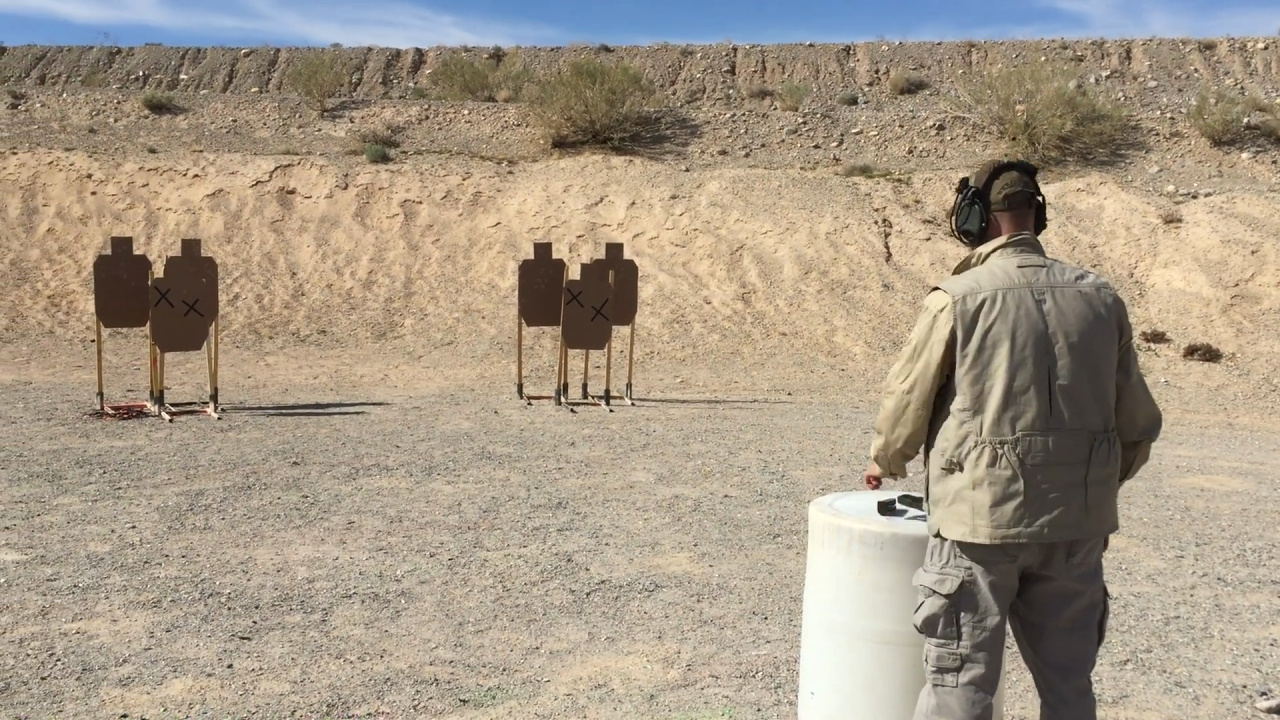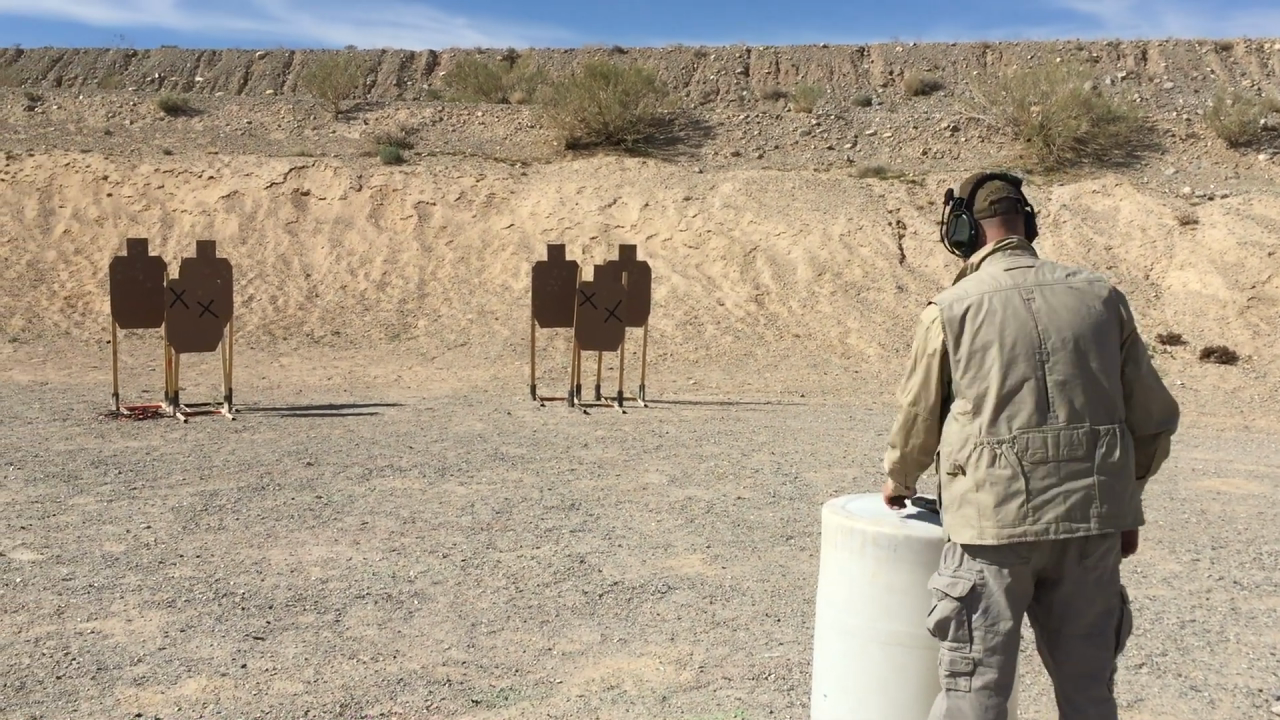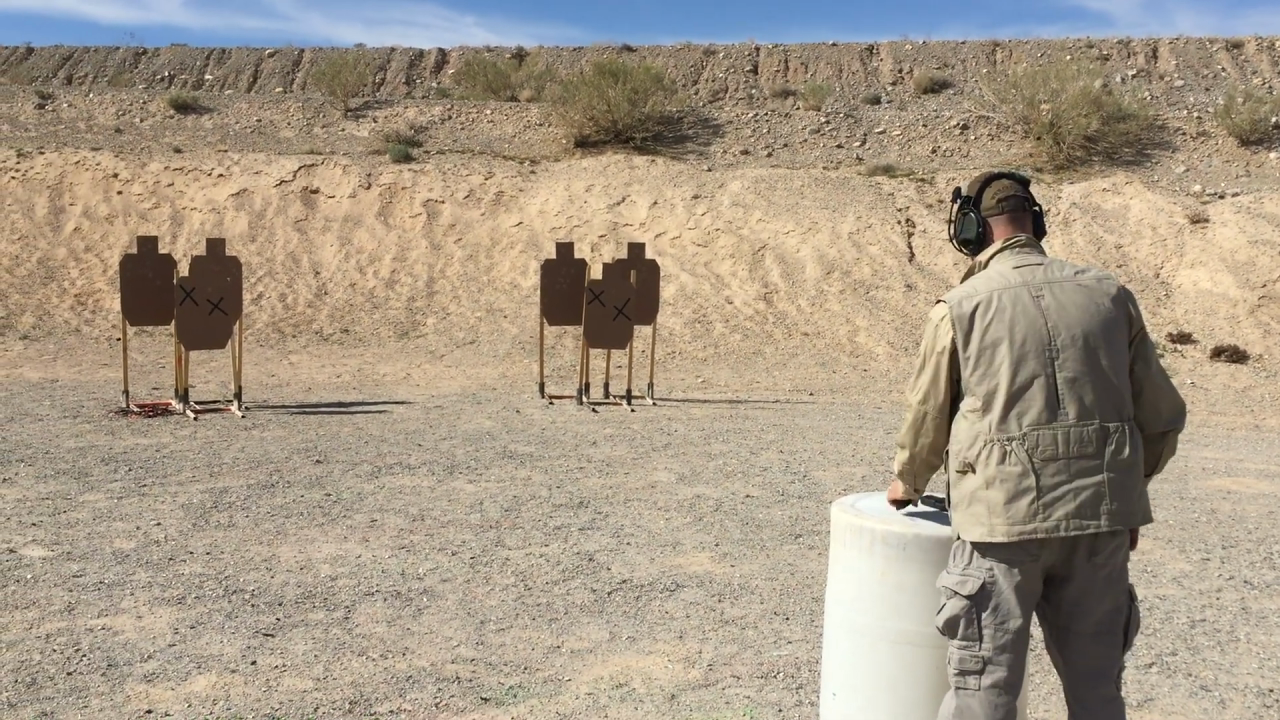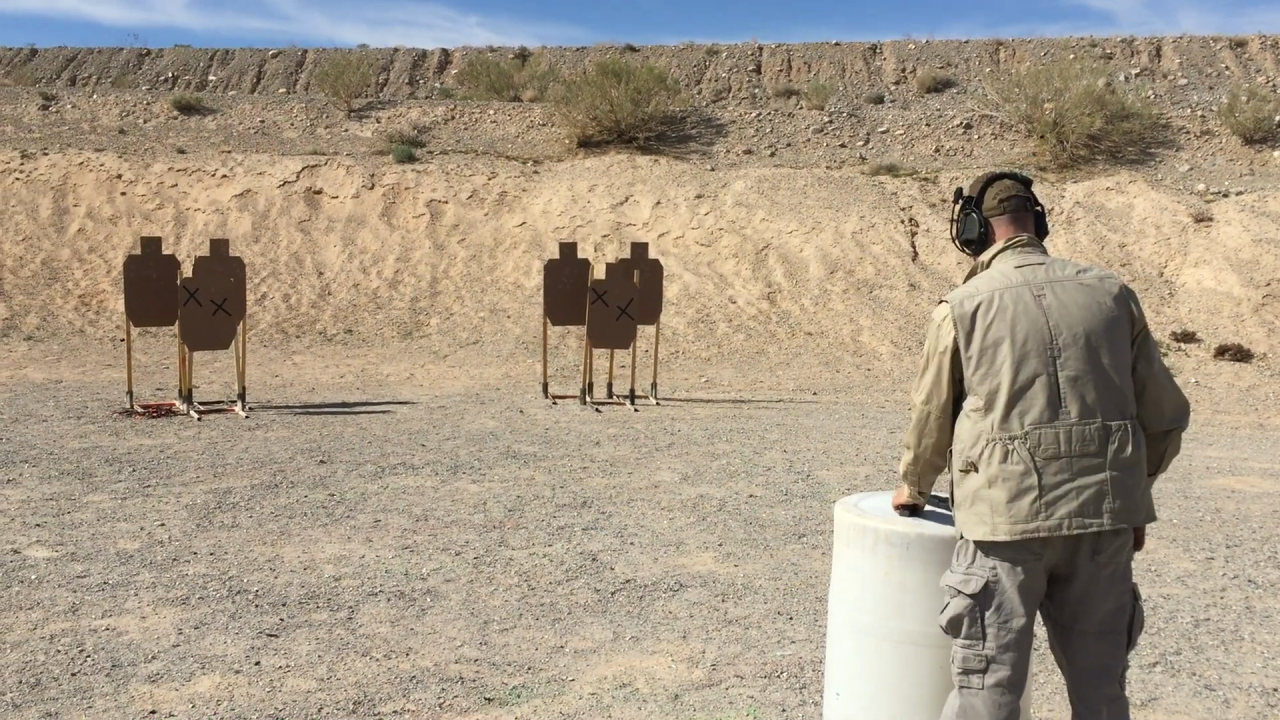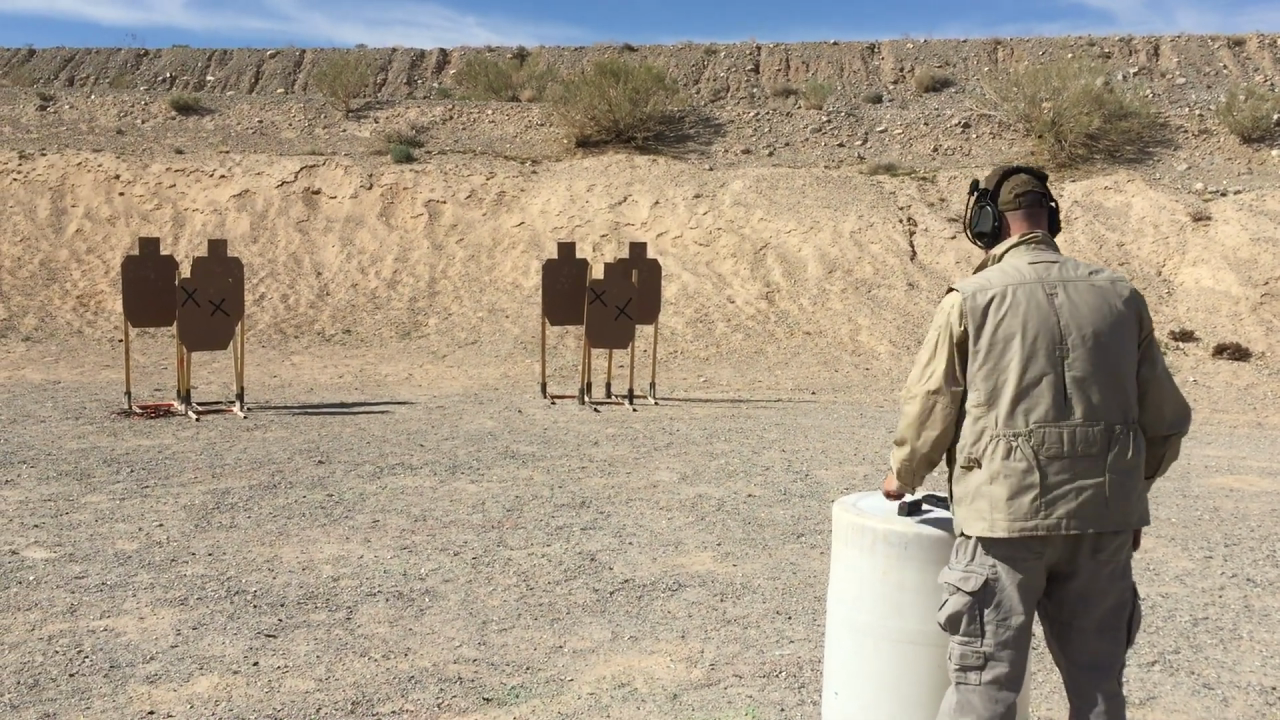
dt=0.4s
person 1, frame 1
left shoulder: (956, 300)
right shoulder: (1100, 299)
left elbow: (907, 405)
right elbow: (1137, 423)
left wrist: (885, 462)
left hip: (981, 517)
right hip: (1074, 522)
person 1, frame 2
left shoulder: (950, 310)
right shoulder: (1100, 297)
left elbow: (916, 418)
right elbow: (1153, 419)
left wrist: (898, 480)
right wrist: (1124, 503)
left hip: (994, 520)
right hip: (1091, 518)
person 1, frame 3
left shoulder: (960, 307)
right shoulder: (1110, 295)
left elbow: (927, 417)
right elbow: (1161, 415)
left wrist: (907, 483)
right wrist: (1124, 493)
left hip: (1003, 517)
right hip: (1100, 517)
person 1, frame 4
left shoulder: (961, 308)
right shoulder: (1111, 293)
left elbow: (930, 417)
right elbow: (1164, 413)
left wrist: (913, 487)
right wrist: (1130, 493)
left hip: (1006, 516)
right hip: (1104, 515)
person 1, frame 5
left shoulder: (970, 301)
right shoulder: (1119, 295)
left elbow: (928, 412)
right elbow: (1165, 417)
left wrist: (901, 476)
right wrist: (1128, 493)
left hip: (1005, 515)
right hip: (1102, 519)
